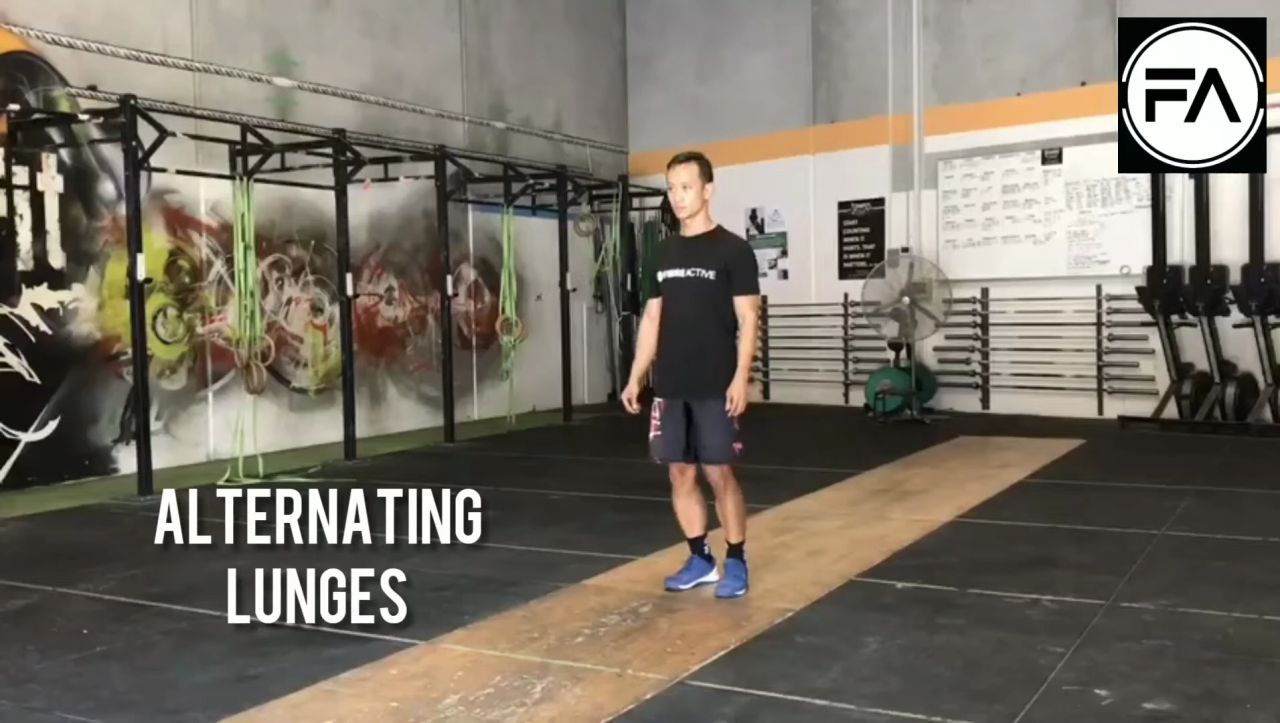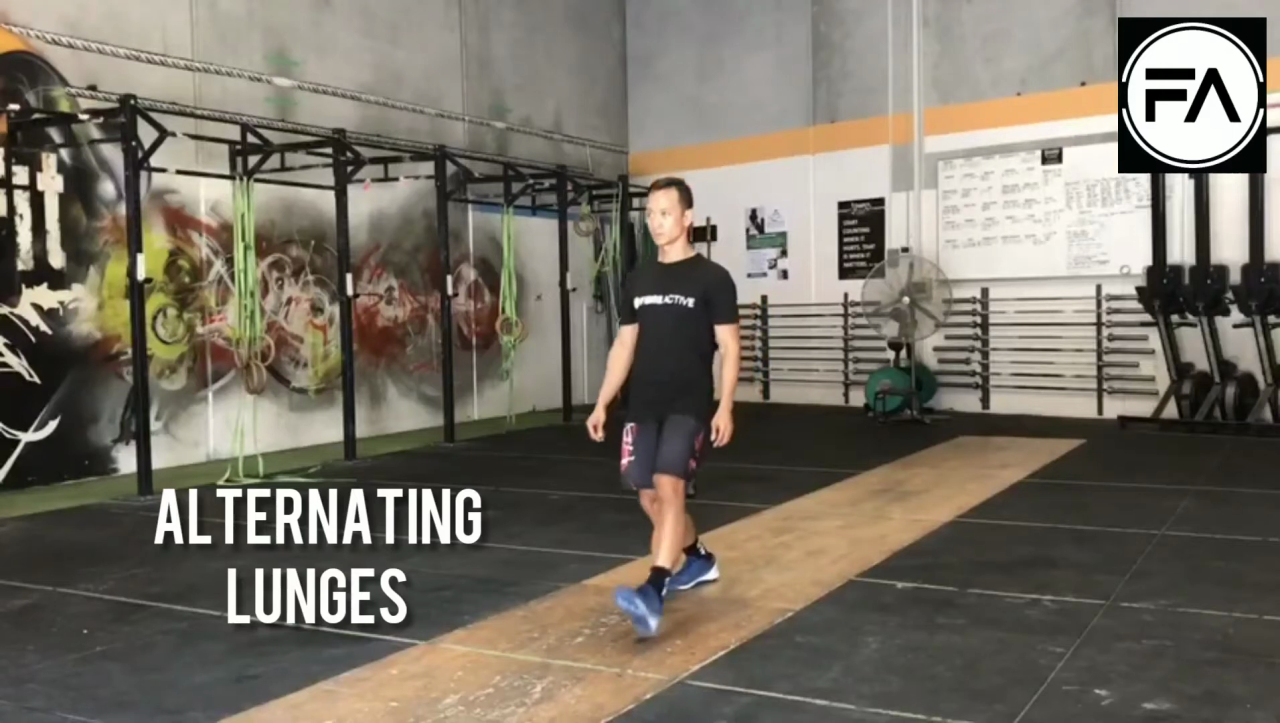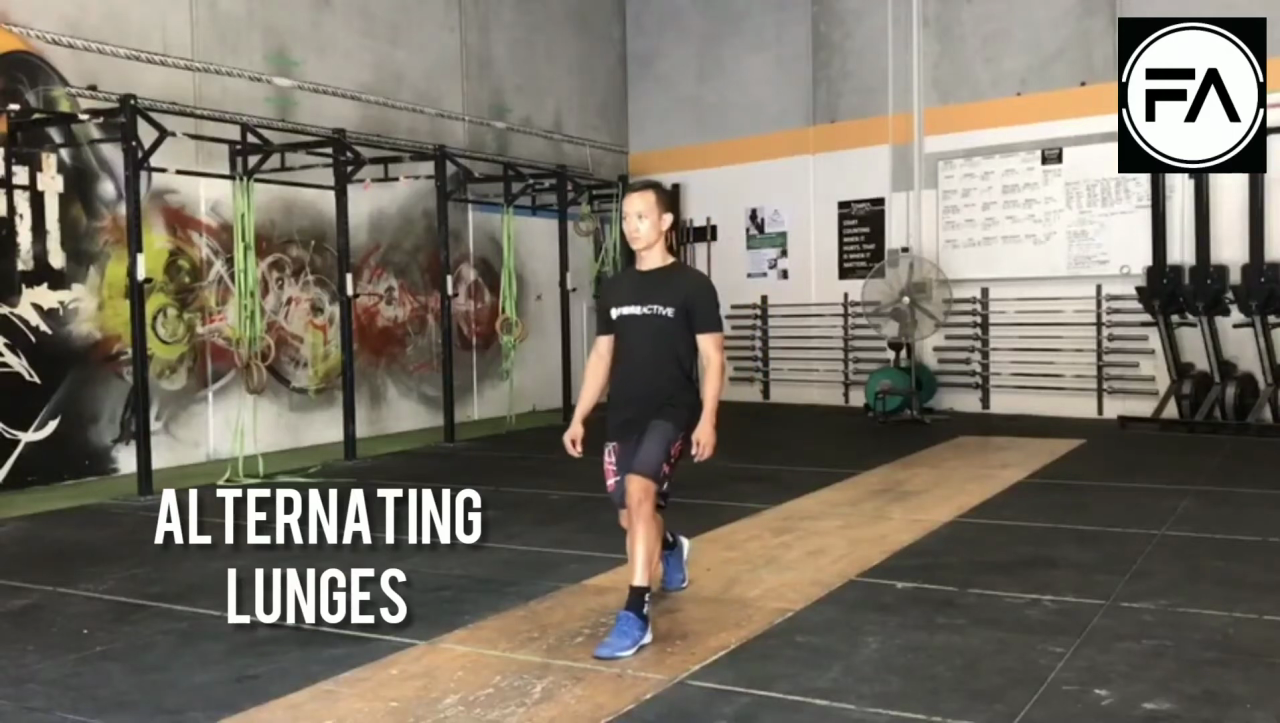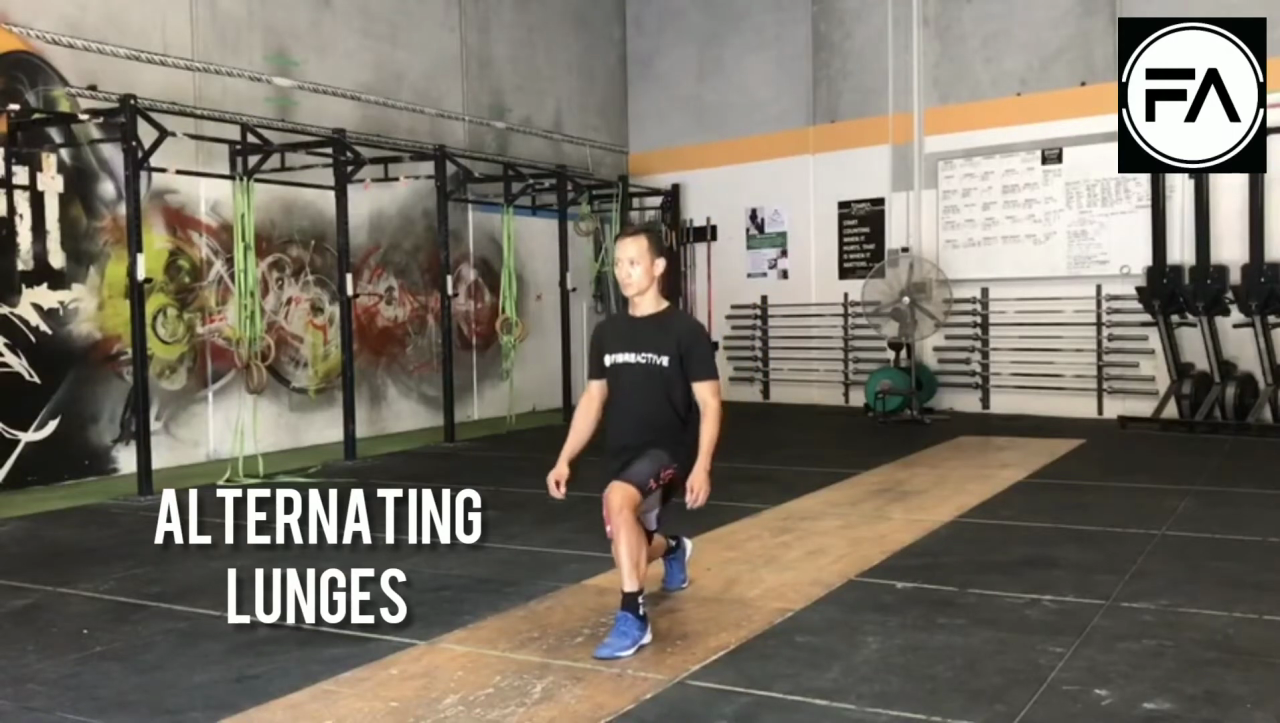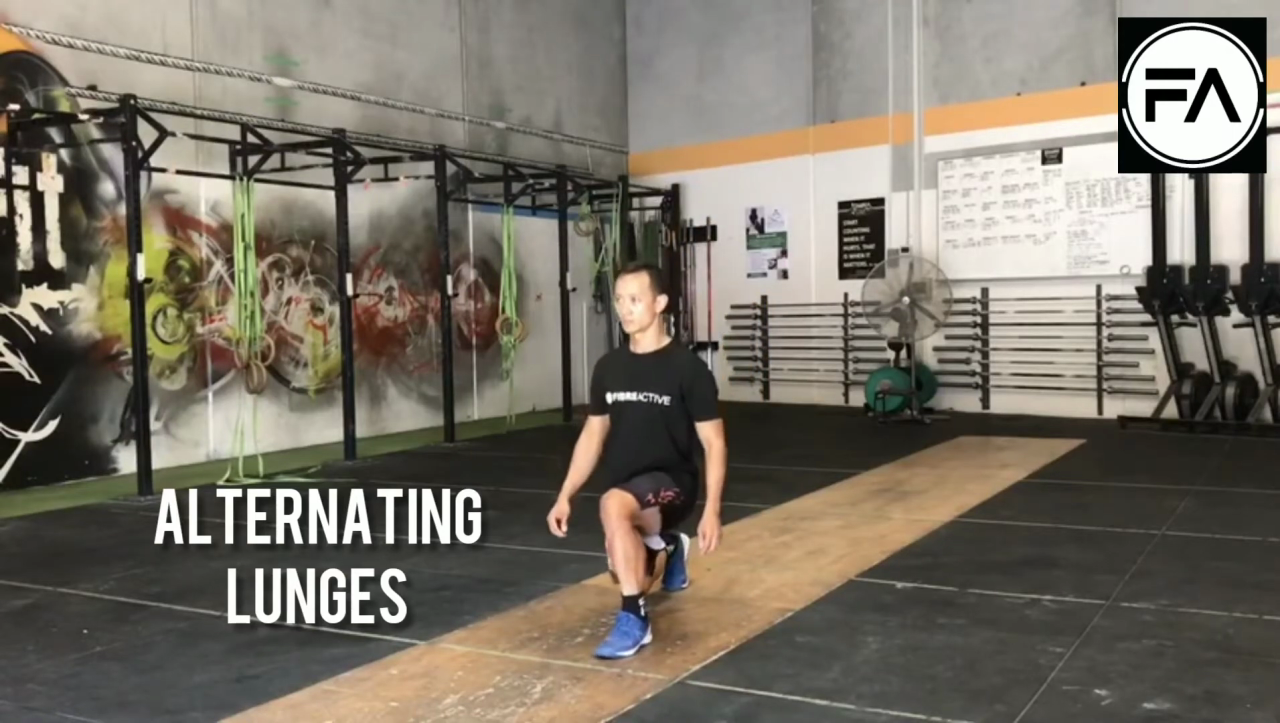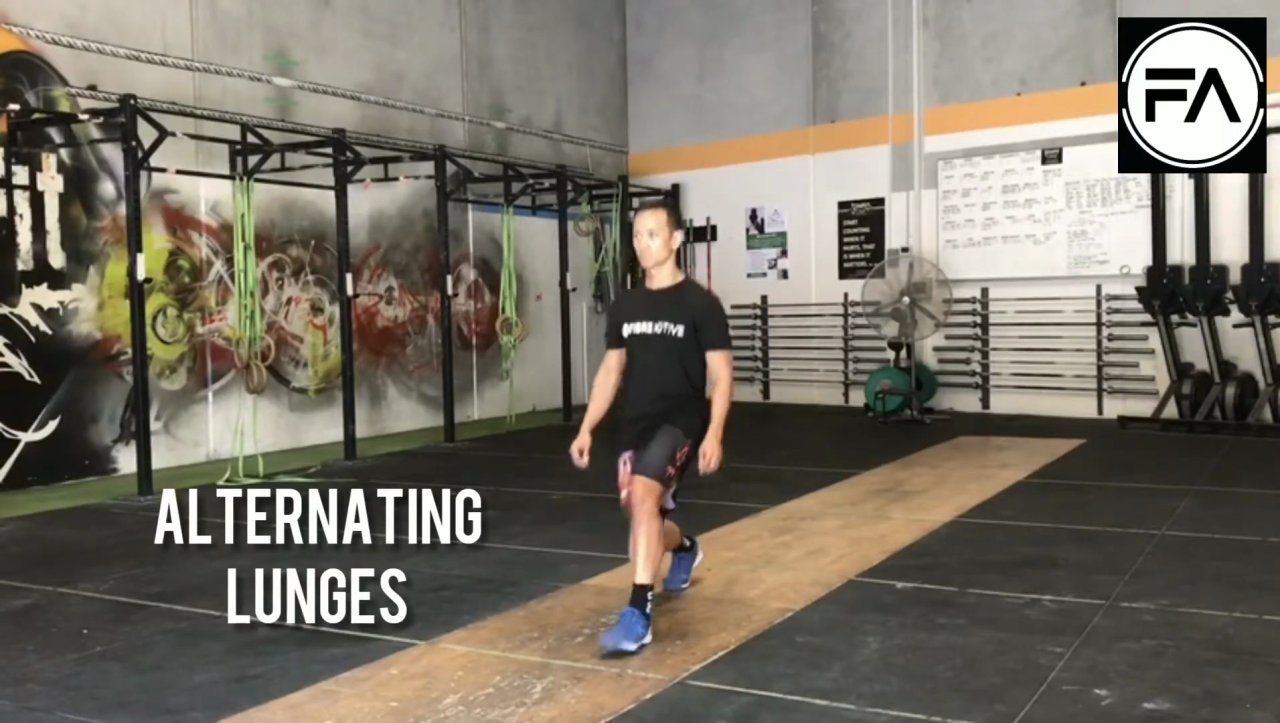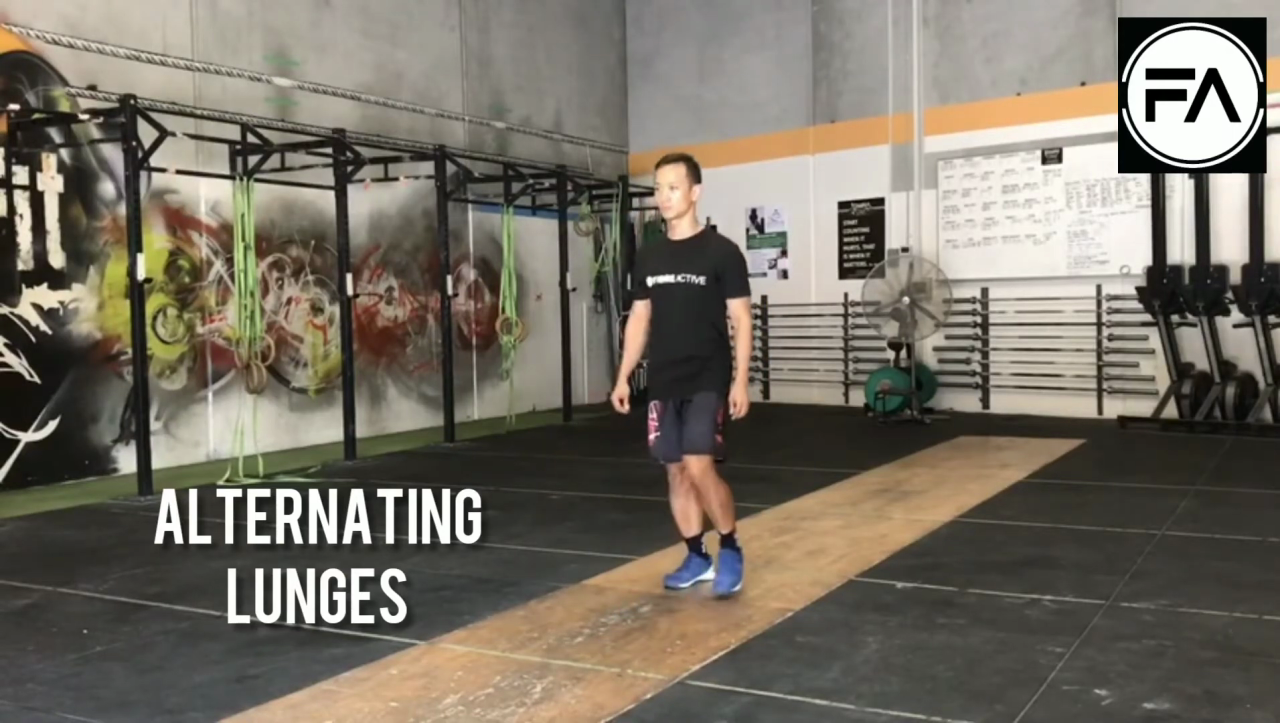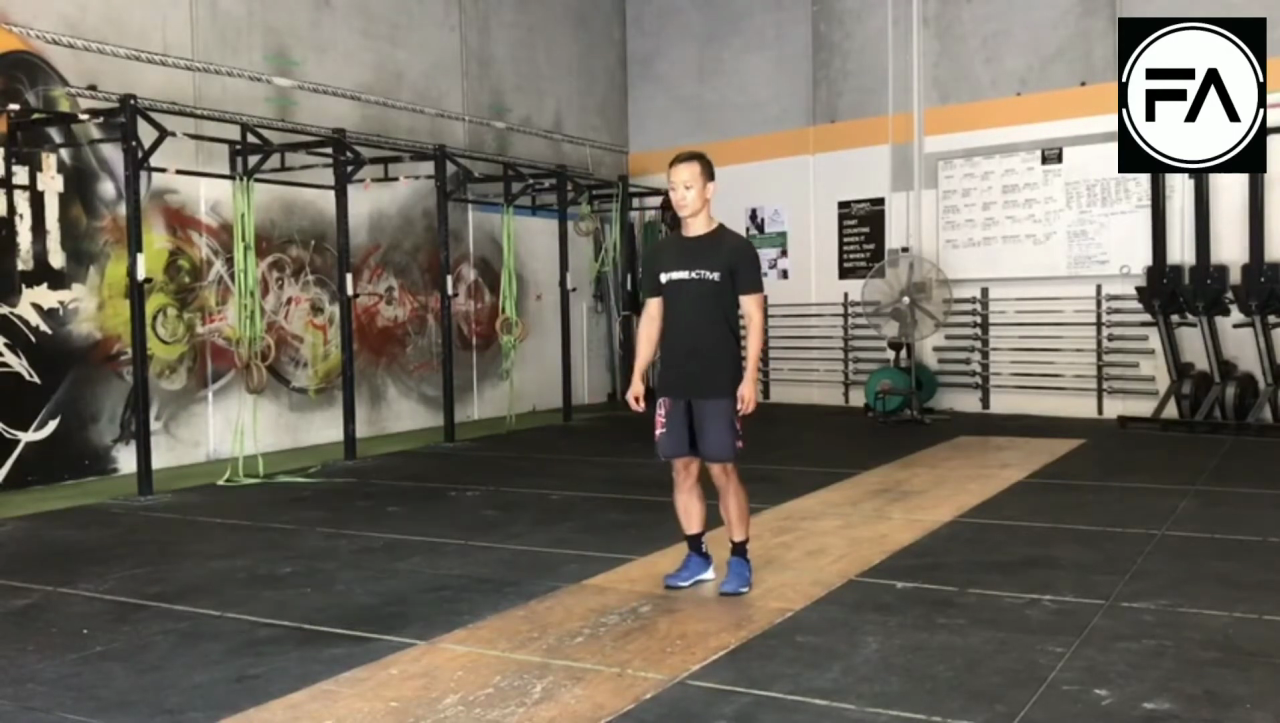
dt=0.4s
person 1, frame 1
left shoulder: (732, 249)
right shoulder: (665, 252)
left elbow: (748, 318)
right elbow: (652, 318)
left wrist: (741, 378)
right wrist: (636, 376)
left hip: (714, 384)
right hip: (670, 384)
left knee: (719, 474)
right knee: (680, 474)
left ankle: (735, 560)
right ankle: (700, 558)
person 1, frame 2
left shoulder: (711, 277)
right shoulder: (639, 279)
left elbow: (729, 346)
right elbow: (624, 345)
left wrist: (725, 407)
right wrist: (602, 403)
left hip: (688, 405)
right hip: (643, 406)
left knee: (667, 487)
right knee: (651, 498)
left ankle: (652, 593)
right ankle: (699, 560)
person 1, frame 3
left shoulder: (692, 285)
right shoulder: (614, 288)
left elbow: (712, 356)
right elbow: (601, 356)
left wrist: (707, 419)
right wrist: (578, 417)
left hip: (670, 413)
right hip: (623, 417)
left knee: (639, 496)
right knee: (631, 516)
left ankle: (636, 616)
right ankle: (672, 547)
person 1, frame 4
left shoulder: (686, 332)
right shoulder: (607, 332)
left elbow: (709, 403)
right elbow: (593, 398)
left wrist: (702, 467)
right wrist: (564, 459)
left hip: (668, 451)
right hip: (623, 456)
left knee: (617, 500)
right knee: (630, 549)
left ankle: (632, 618)
right ankle: (673, 548)
person 1, frame 5
left shoulder: (688, 369)
right shoulder: (608, 367)
left elbow: (714, 443)
right elbow: (593, 435)
left wrist: (712, 510)
right wrist: (564, 497)
left hip: (672, 480)
right hip: (628, 485)
left knee: (613, 506)
right knee: (630, 577)
left ankle: (633, 620)
right ankle: (670, 546)
person 1, frame 6
left shoulder: (700, 303)
right shoulder: (625, 305)
left elbow: (721, 374)
right elbow: (611, 369)
left wrist: (714, 434)
right wrist: (586, 429)
left hip: (680, 421)
right hip: (636, 426)
left knee: (642, 495)
right knee: (646, 521)
left ankle: (638, 613)
right ankle: (685, 548)
person 1, frame 7
left shoulder: (721, 251)
right shoulder: (648, 255)
left elbow: (742, 320)
right elbow: (639, 319)
left wrist: (740, 380)
right wrist: (623, 376)
left hip: (707, 379)
right hip: (663, 382)
left knee: (698, 467)
right knee: (676, 473)
left ankle: (730, 548)
right ankle: (697, 557)
person 1, frame 8
left shoulder: (735, 248)
right shoulder: (661, 252)
left elbow: (754, 316)
right elbow: (651, 317)
left wrist: (750, 376)
right wrist: (638, 375)
left hip: (718, 382)
right hip: (672, 382)
left knee: (722, 471)
right knee: (682, 471)
left ankle: (739, 560)
right ankle: (697, 557)
